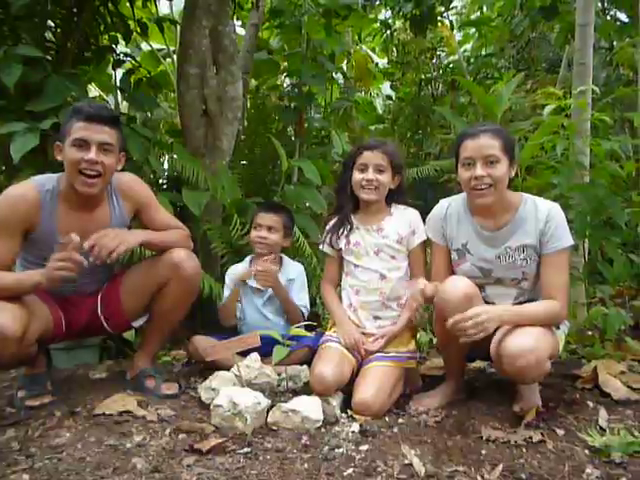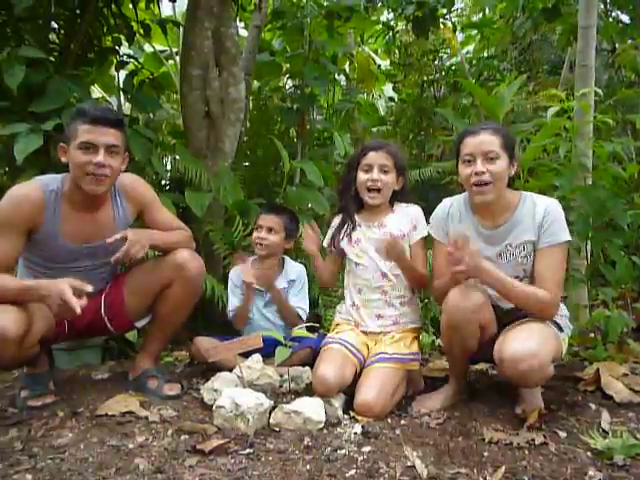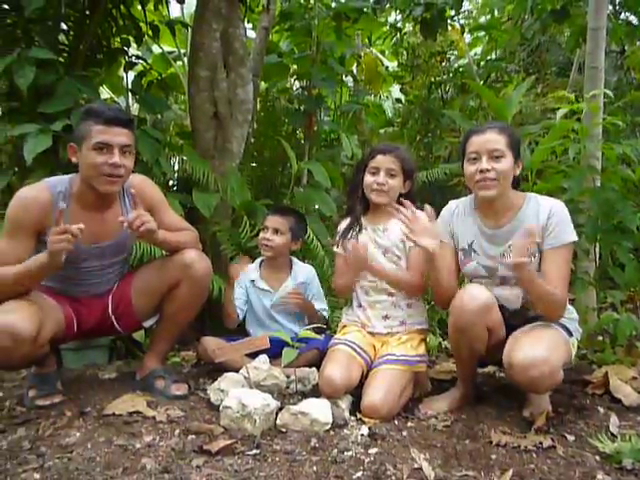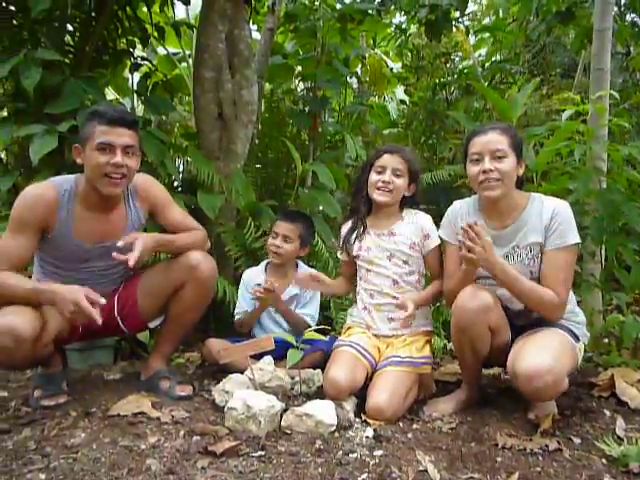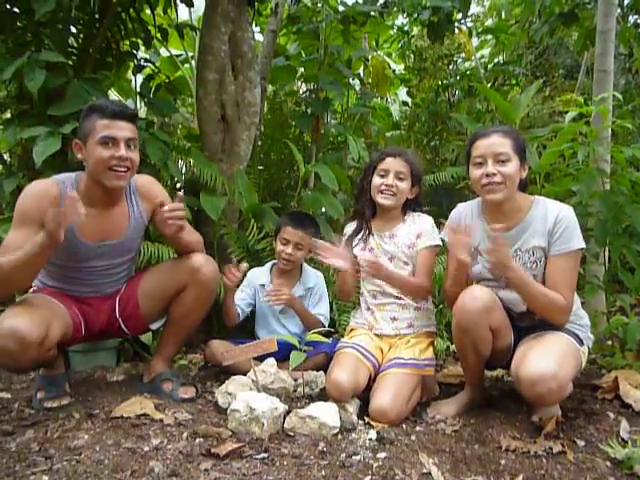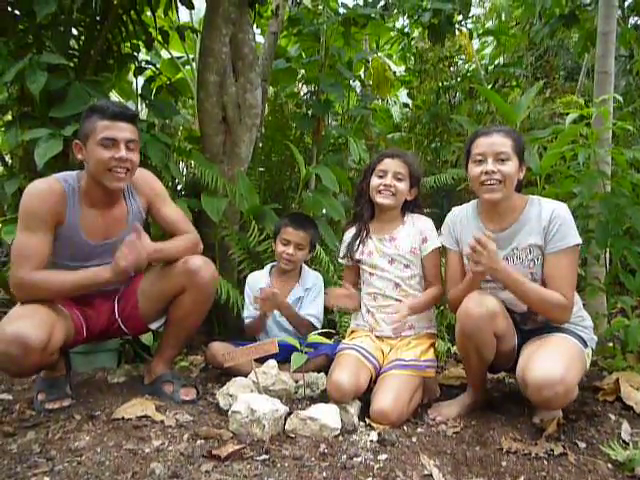
dt=0.3s
person 1, frame 1
left shoulder: (128, 189)
left elbow: (184, 238)
left wrist: (137, 235)
right wrist: (42, 276)
left hip: (105, 301)
right hip: (43, 304)
left knee: (184, 264)
left ankle: (142, 365)
right ankle: (35, 363)
person 1, frame 2
left shoulder: (131, 189)
right shoulder: (27, 199)
left elbow: (186, 239)
left wrist: (148, 237)
right wrist: (46, 290)
left hip: (108, 300)
right hip: (44, 307)
left knee: (189, 264)
left ankle: (144, 365)
right ankle: (37, 364)
person 1, frame 3
left shoulder: (140, 189)
right shoulder: (36, 200)
left elbow: (194, 241)
left wrist: (156, 235)
right wrist: (47, 261)
left hip: (115, 301)
right hip: (54, 303)
left knee: (196, 265)
left ankle: (152, 365)
right ankle: (45, 363)
person 1, frame 4
left shoulder: (145, 189)
right shoulder: (41, 199)
left elbow: (201, 239)
left wrist: (155, 242)
right wrist: (56, 293)
left hip: (121, 301)
right hip: (59, 306)
left knee: (201, 266)
left ankle: (156, 366)
right ankle: (51, 364)
person 1, frame 5
left shoulder: (146, 189)
right shoulder: (44, 194)
left elbow: (198, 247)
left wrist: (178, 233)
right wrist: (47, 240)
left hip: (123, 301)
right hip: (60, 304)
left knee: (203, 269)
left ankle: (158, 368)
right ankle: (53, 365)
person 1, frame 6
left shoulder: (143, 183)
right shoulder: (45, 194)
left elbow: (193, 241)
left wrist: (150, 252)
right wrist: (109, 272)
left hip: (124, 300)
right hip: (62, 305)
left knee: (201, 271)
left ankle: (159, 369)
right ankle: (55, 368)
person 2, frame 1
left shoulder: (545, 215)
right shoulder: (445, 213)
left elbow: (558, 307)
right elbow: (439, 287)
left wrist: (499, 314)
right wrist: (426, 290)
left hip: (531, 321)
right hip: (472, 324)
left knee: (518, 356)
right knee: (456, 290)
left ankle: (528, 381)
right ankle: (453, 382)
person 2, frame 2
left shoulder: (545, 211)
right shoulder: (448, 212)
left elbow: (548, 305)
right elbow: (440, 295)
left wrist: (484, 270)
right wrist: (458, 274)
left hip: (536, 320)
right hip: (476, 326)
left knee: (520, 359)
right knee: (463, 298)
left ankle: (529, 385)
right ankle: (456, 384)
person 2, frame 3
left shoulder: (549, 212)
right shoulder: (454, 214)
left elbow: (554, 309)
right elbow: (444, 299)
left wrist: (523, 270)
right wrist: (433, 253)
left hip: (544, 323)
right hip: (482, 328)
left knee: (530, 367)
right knee: (472, 299)
left ankle: (536, 388)
right ankle: (464, 388)
person 2, frame 4
left shoulder: (554, 212)
right shoulder: (459, 214)
left elbow: (555, 307)
right elbow: (451, 298)
left wrist: (494, 263)
right wrist: (470, 266)
left hip: (551, 325)
right hip: (490, 328)
left knee: (535, 374)
right knee: (471, 300)
left ankle: (545, 390)
right ankle: (469, 389)
person 2, frame 5
left shoulder: (557, 217)
right shoulder: (462, 216)
left elbow: (561, 312)
right elbow: (453, 302)
left wrist: (508, 268)
right wrist: (461, 264)
left hip: (556, 328)
right hip: (494, 331)
left knee: (537, 380)
right knee: (473, 300)
left ankle: (549, 393)
right ankle: (472, 391)
person 2, frame 6
left shoulder: (553, 215)
right shoulder: (458, 220)
left elbow: (562, 309)
right elbow: (454, 304)
left wrist: (499, 269)
right wrist: (474, 276)
left hip: (557, 329)
right hip: (494, 333)
left knee: (545, 385)
right knee: (477, 307)
left ankle: (551, 395)
right ankle: (475, 393)
person 3, frame 1
left shoulder: (408, 219)
right shoulder: (339, 225)
left elbow: (419, 282)
right elbow: (328, 284)
left wrist: (399, 327)
right wrist: (343, 324)
left hip: (393, 329)
right hip: (350, 324)
left knee: (366, 404)
right knee: (323, 382)
left ankle: (400, 373)
right ankle: (361, 367)
person 3, frame 2
left shoulder: (409, 216)
right shoulder: (343, 223)
left elbow: (421, 283)
right elbow: (329, 281)
left wrist: (401, 257)
right wrist: (313, 251)
left hip: (398, 327)
right hip: (352, 321)
left knee: (367, 406)
right knee: (324, 384)
left ankle: (403, 376)
right ankle: (369, 370)
person 3, frame 3
right shoulder: (349, 226)
left elbow: (418, 286)
right elbow: (341, 288)
left wrist: (373, 266)
right wrist: (353, 269)
left hip: (404, 329)
right hip: (358, 324)
left knee: (375, 407)
right knee: (331, 385)
left ankle: (409, 377)
right ankle: (373, 372)
person 3, frame 4
left shoulder: (421, 224)
right shoulder: (352, 229)
left elbow: (439, 282)
left wrist: (416, 301)
right wrist: (321, 282)
left hip: (410, 331)
right hip: (364, 325)
left knee: (380, 409)
right knee: (336, 386)
left ankle: (416, 379)
right ankle: (382, 375)
person 3, frame 5
left shoulder: (422, 226)
right shoulder: (355, 230)
left elbow: (423, 289)
right elbow: (348, 293)
left wrist: (384, 273)
right wrist: (344, 269)
left hip: (413, 332)
right hip: (366, 327)
left knee: (384, 411)
right knee: (338, 388)
left ankle: (417, 380)
right ankle: (381, 375)
person 3, frame 6
left shoulder: (422, 228)
right shoulder: (355, 234)
left elbow: (438, 289)
left wrist: (412, 306)
right wrist: (345, 298)
left hip: (413, 333)
right hip: (368, 328)
left knee: (384, 412)
right knee: (339, 389)
left ankle: (419, 383)
right ankle: (386, 378)
person 4, frame 1
left shoulder: (295, 271)
right shoulder: (236, 271)
left elbow: (298, 321)
right elbow: (227, 321)
left wrist: (277, 287)
right wrist: (239, 282)
left hip: (286, 344)
left knee: (314, 341)
right knee: (197, 344)
person 4, frame 2
left shoulder: (297, 272)
right shoulder: (238, 273)
left elbow: (296, 324)
right elbow: (238, 325)
left wrist: (272, 289)
right wrist: (248, 289)
left hip: (287, 346)
left knee: (314, 343)
right knee: (199, 345)
person 4, frame 3
left shoulder: (306, 274)
right shoulder: (246, 274)
left elbow: (320, 323)
right elbow: (231, 323)
left wrist: (306, 307)
right wrist: (231, 284)
left hip: (294, 347)
left knee: (323, 343)
right knee: (206, 345)
right ankle: (285, 370)
person 4, frame 4
right shoulder: (251, 276)
left elbow: (305, 330)
right elbow: (241, 328)
left wrist: (279, 303)
right wrist: (262, 305)
left knee: (327, 345)
right knee: (211, 347)
person 4, frame 5
left shoulder: (315, 279)
right shoulder: (255, 276)
left elbow: (319, 330)
right elbow: (231, 321)
left wrist: (295, 304)
right wrist: (229, 290)
left knee: (331, 348)
right knee: (214, 348)
person 4, frame 6
left shoulder: (314, 281)
right shoulder: (256, 280)
left elbow: (309, 330)
right elbow: (251, 331)
left wrist: (282, 305)
right wrist: (265, 312)
left knee: (331, 349)
right knee: (214, 350)
